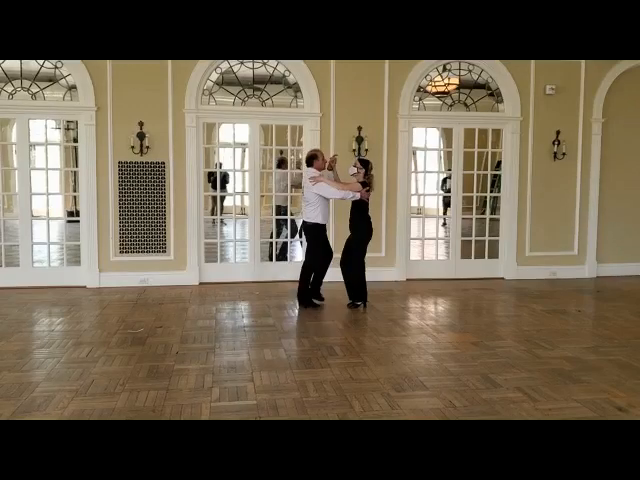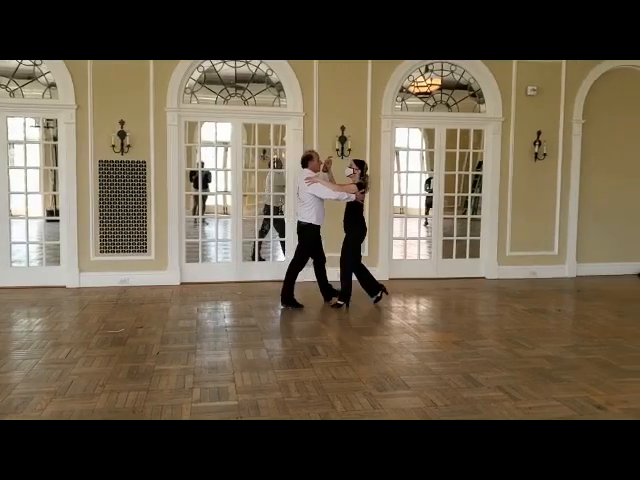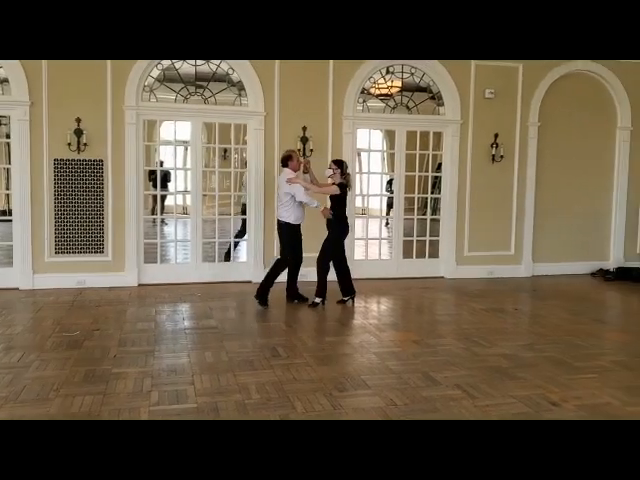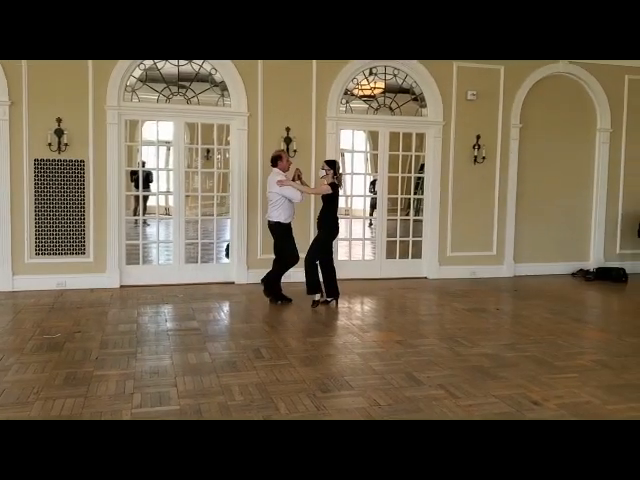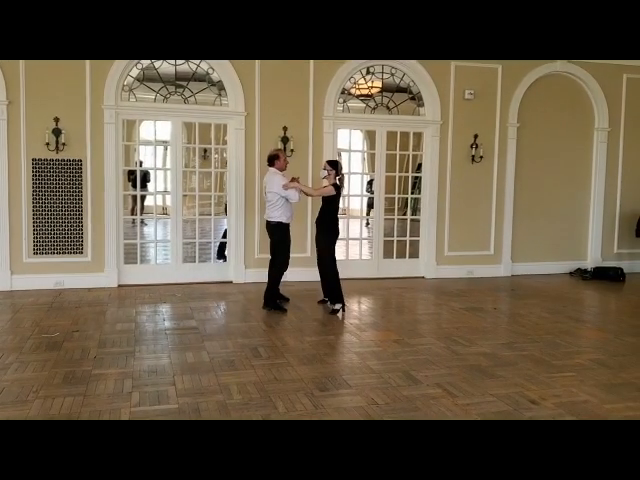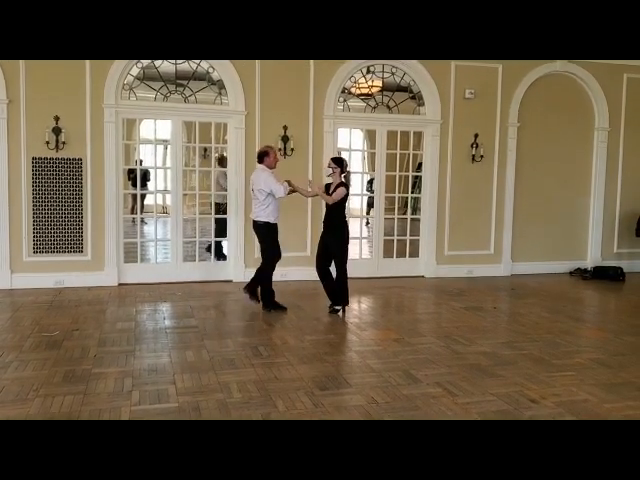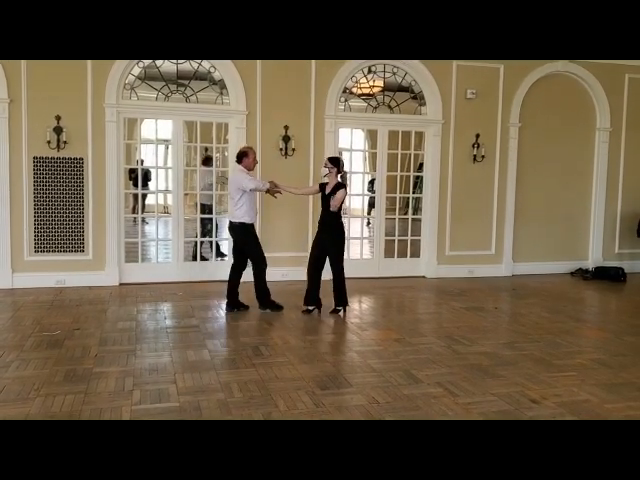
dt=0.4s
person 1, frame 1
left shoulder: (314, 177)
right shoulder: (314, 179)
left elbow: (331, 188)
right elbow: (336, 193)
left wrist: (331, 170)
right wrist: (359, 195)
left hip: (316, 225)
right hip: (314, 226)
left knee: (327, 255)
right knee: (312, 260)
left ankle: (314, 289)
right ankle: (304, 297)
person 1, frame 2
left shoulder: (309, 178)
left elbow: (325, 189)
right elbow: (331, 194)
left wrist: (327, 173)
right wrist: (354, 196)
left hip: (311, 226)
right hip: (308, 227)
left knee: (319, 259)
right knee: (299, 261)
left ankle: (327, 291)
right ankle: (287, 297)
person 1, frame 3
left shoulder: (288, 177)
right shoulder: (289, 178)
left elbow: (301, 193)
right elbow: (303, 197)
right wrist: (321, 207)
left hip: (292, 224)
right hip: (288, 225)
left knee: (296, 259)
right knee: (286, 259)
left ankle: (292, 292)
right ankle: (263, 291)
person 1, frame 4
left shoulder: (276, 177)
right shoulder: (278, 179)
left elbow: (287, 194)
right elbow: (297, 197)
left wrist: (294, 181)
right wrist: (295, 182)
left hip: (278, 223)
right hip: (280, 224)
left knee: (281, 257)
right knee: (292, 257)
left ankle: (275, 292)
right ankle: (269, 282)
person 1, frame 5
left shoulder: (269, 177)
right shoulder: (278, 178)
right elbow: (294, 197)
left wrist: (289, 185)
right wrist: (294, 186)
left hip: (273, 223)
right hip: (279, 224)
left knee: (276, 259)
right knee: (281, 262)
left ankle: (274, 294)
right ankle: (270, 301)
person 1, frame 6
left shoulder: (259, 174)
right shoulder: (265, 175)
right elbow: (280, 191)
left wrist: (283, 189)
right wrist: (287, 184)
left hip: (262, 223)
right hip: (266, 224)
left knee: (273, 257)
right knee: (269, 261)
left ankle: (253, 286)
right ankle: (268, 302)
person 1, frame 7
left shoulder: (240, 175)
right shoulder: (240, 175)
left elbow: (252, 187)
right elbow: (253, 185)
left wrist: (267, 189)
right wrist: (268, 184)
left hip: (239, 225)
right hip: (242, 226)
left knee: (240, 263)
right knee: (259, 262)
left ankle: (232, 301)
right ankle: (264, 300)
person 2, frame 1
left shoulder: (363, 185)
right shoulder: (357, 185)
left elbow: (342, 188)
right elbow: (340, 185)
left wrist: (322, 179)
left hip: (363, 230)
right hip: (357, 230)
left knee: (355, 263)
right knee: (346, 262)
left ankle: (360, 299)
right ankle: (356, 296)
person 2, frame 2
left shoulder: (358, 186)
right shoulder: (354, 186)
left elbow: (338, 189)
right elbow: (337, 187)
left wrist: (319, 180)
left hip: (356, 229)
right hip: (354, 229)
left knee: (346, 263)
right knee: (355, 263)
left ankle: (343, 299)
right ankle: (377, 290)
person 2, frame 3
left shoulder: (340, 186)
right shoulder: (336, 185)
left elbow: (318, 190)
right elbow: (318, 185)
left wrist: (299, 181)
right wrist: (309, 171)
left hip: (338, 228)
right hip: (337, 228)
left knee: (322, 260)
right knee: (339, 261)
left ankle: (320, 296)
right ankle: (349, 294)
person 2, frame 4
left shoulder: (332, 187)
right shoulder: (328, 187)
left elbow: (310, 191)
right elbow: (311, 190)
left wrist: (291, 183)
right wrist: (300, 179)
left hip: (329, 228)
right hip: (326, 228)
left knee: (310, 259)
right knee: (326, 261)
left ankle: (317, 293)
right ankle: (332, 295)
person 2, frame 5
left shoulder: (335, 187)
right shoulder: (326, 187)
left elbow: (315, 193)
right elbow: (310, 194)
left wrist: (297, 185)
right wrist: (297, 185)
left hip: (330, 230)
right hip: (322, 229)
left knee: (329, 264)
right knee: (322, 263)
left ankle: (338, 302)
right ankle: (328, 295)
person 2, frame 6
left shoulder: (343, 187)
right shoulder: (328, 186)
left elbow: (330, 200)
right elbow: (308, 194)
left wrist: (320, 192)
right wrist: (293, 186)
left hip: (339, 231)
right hip: (327, 229)
left knee: (340, 267)
right knee: (321, 265)
left ankle: (340, 303)
right ankle: (334, 296)
person 2, frame 7
left shoulder: (341, 188)
right shoulder: (322, 186)
left elbow: (334, 209)
right elbow: (300, 191)
left wrist: (334, 205)
right wrist: (279, 186)
left hip: (335, 231)
right hip: (322, 230)
left knee: (336, 268)
right knee: (313, 266)
left ankle: (340, 304)
right ankle: (312, 302)
